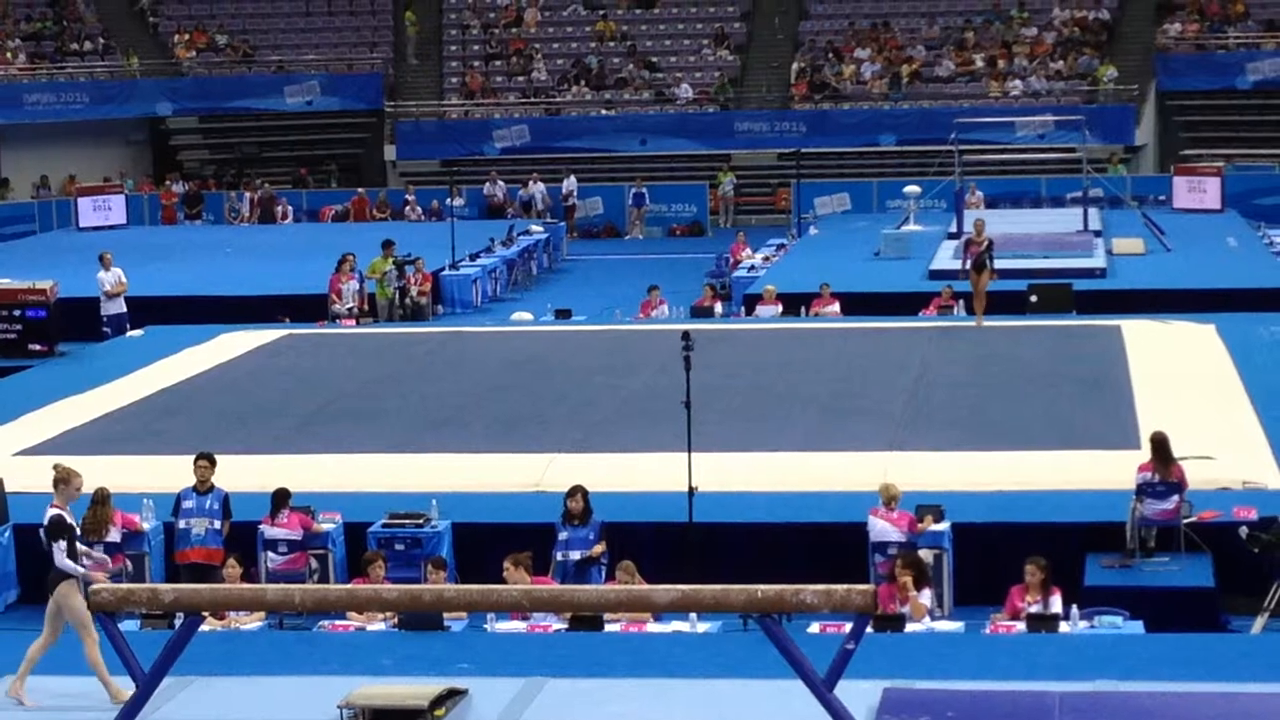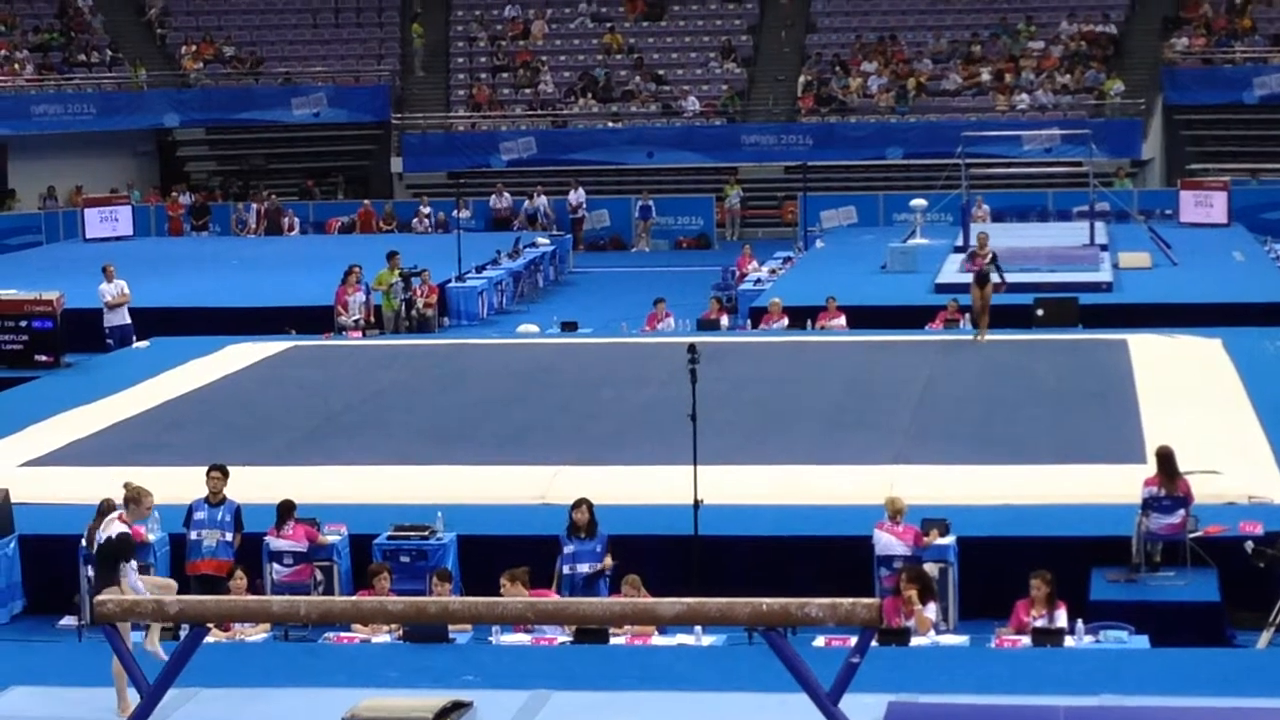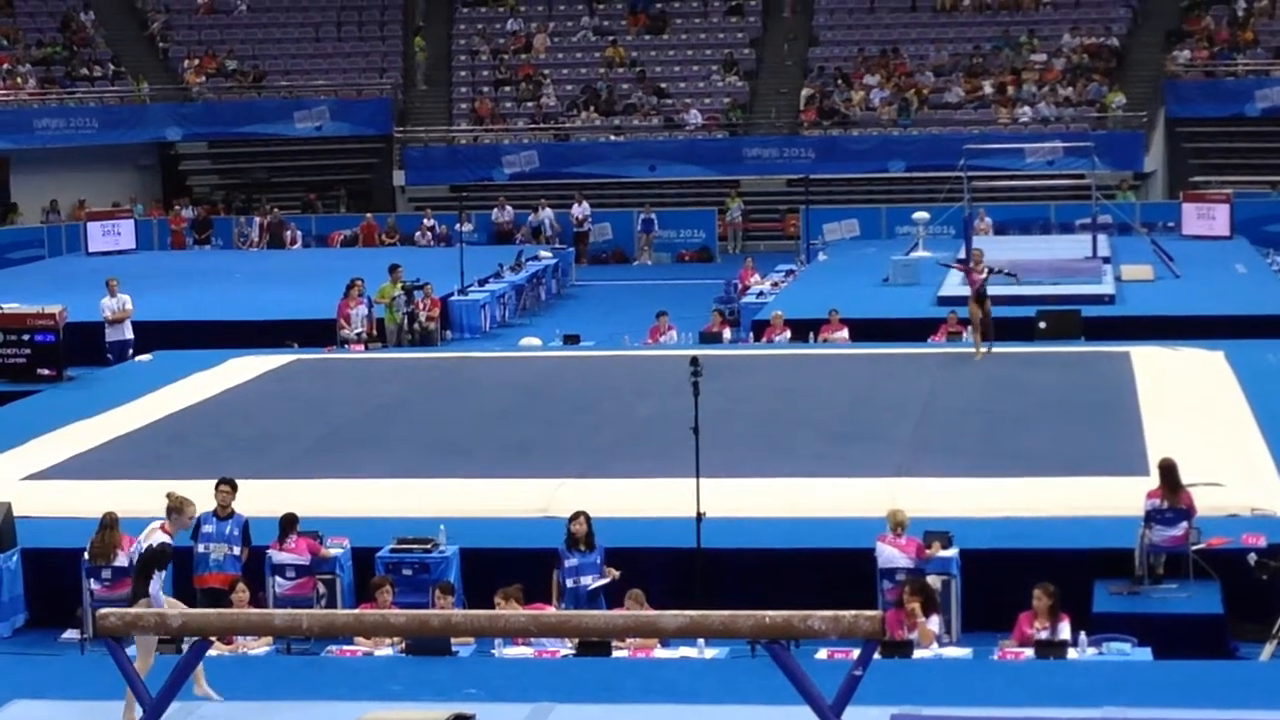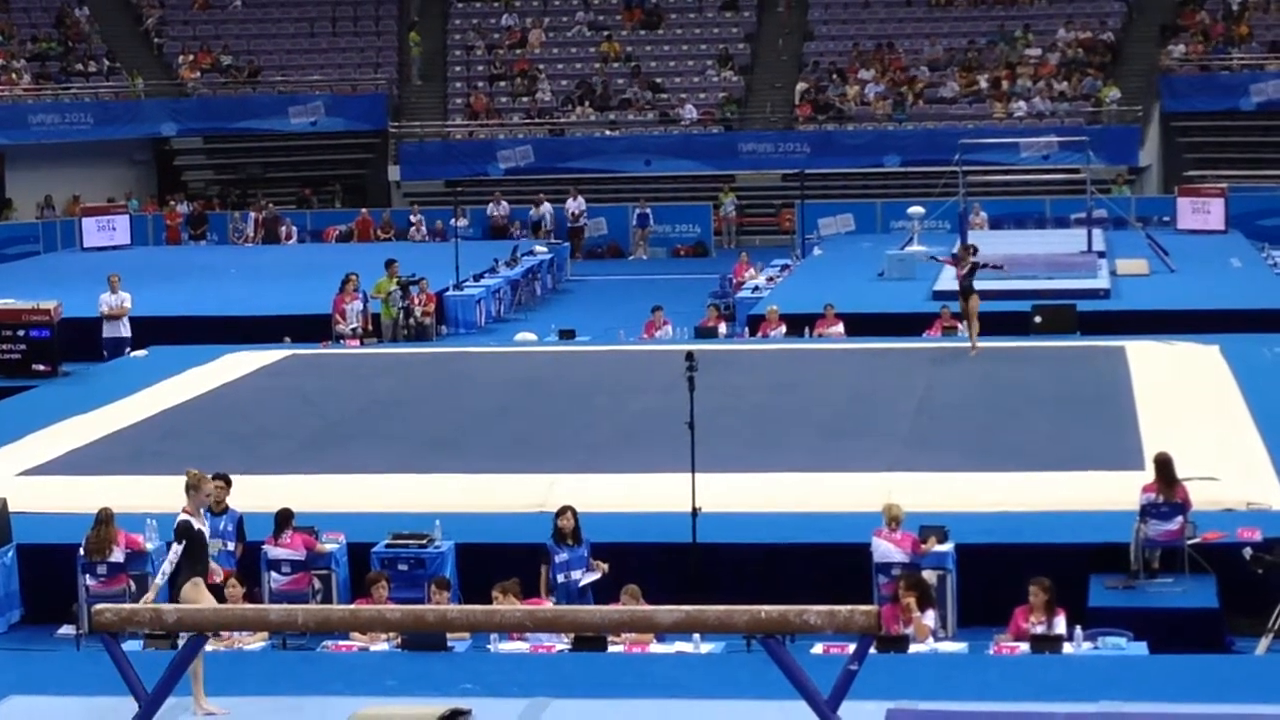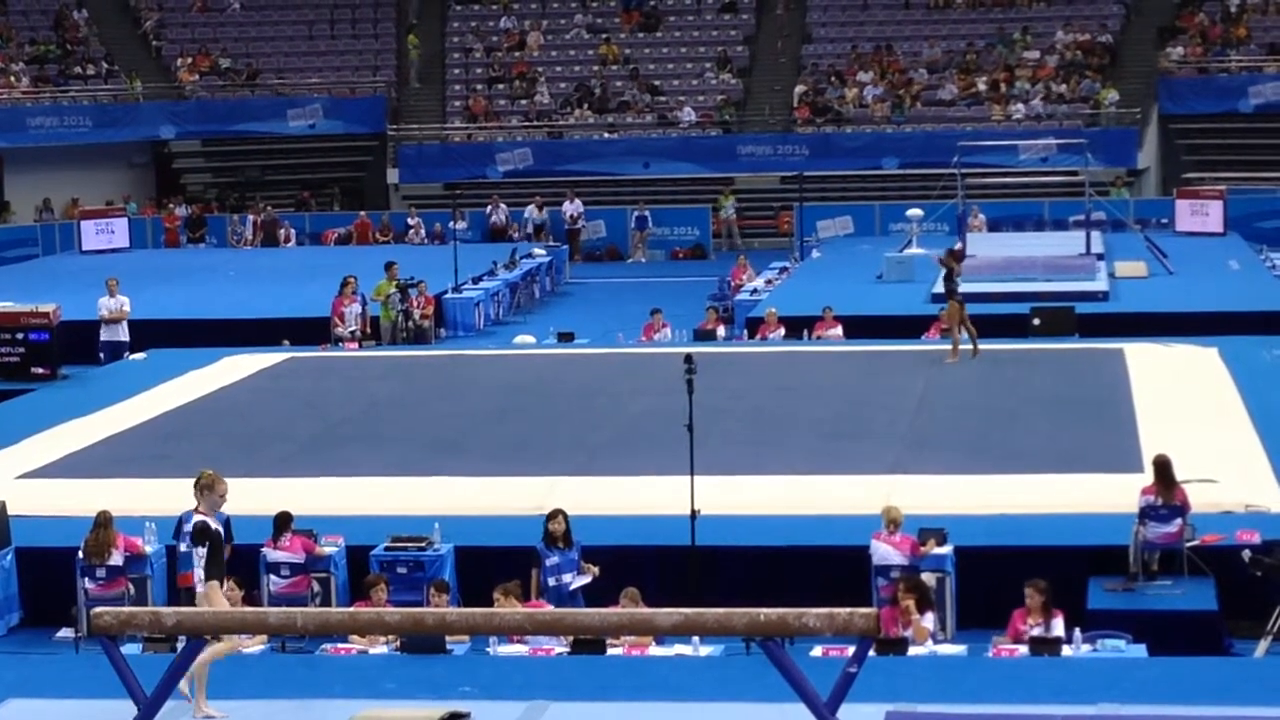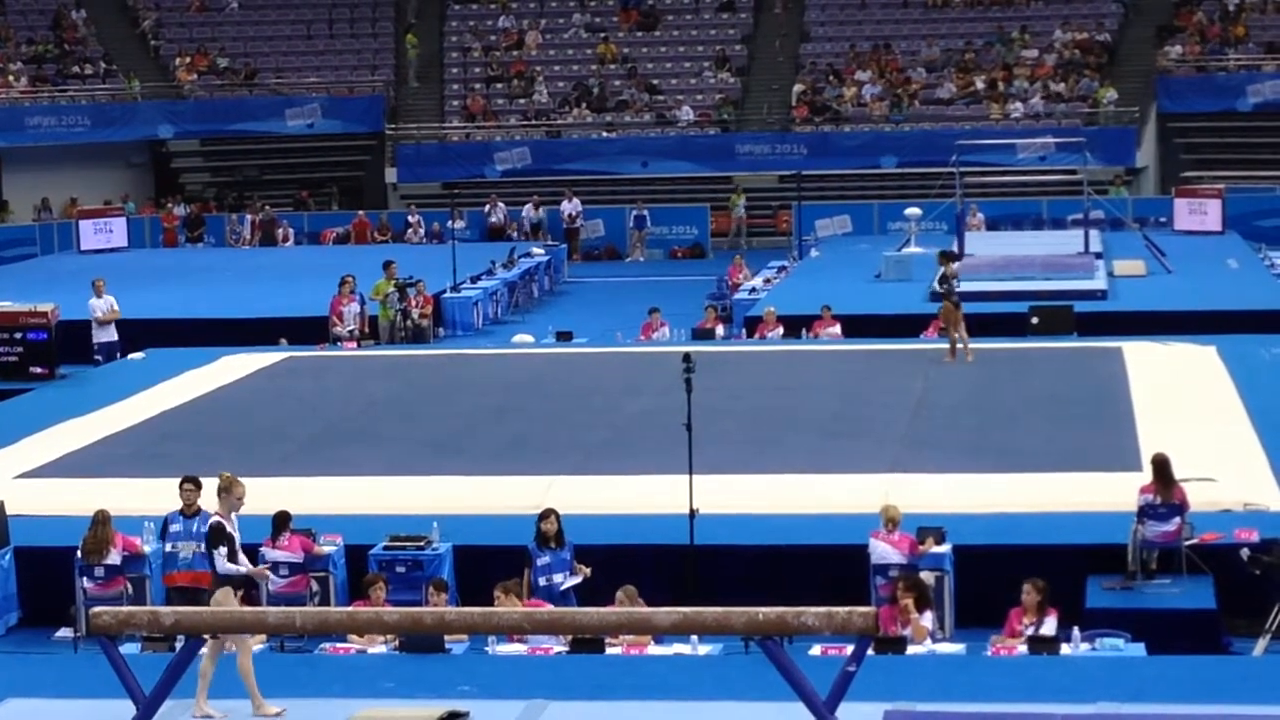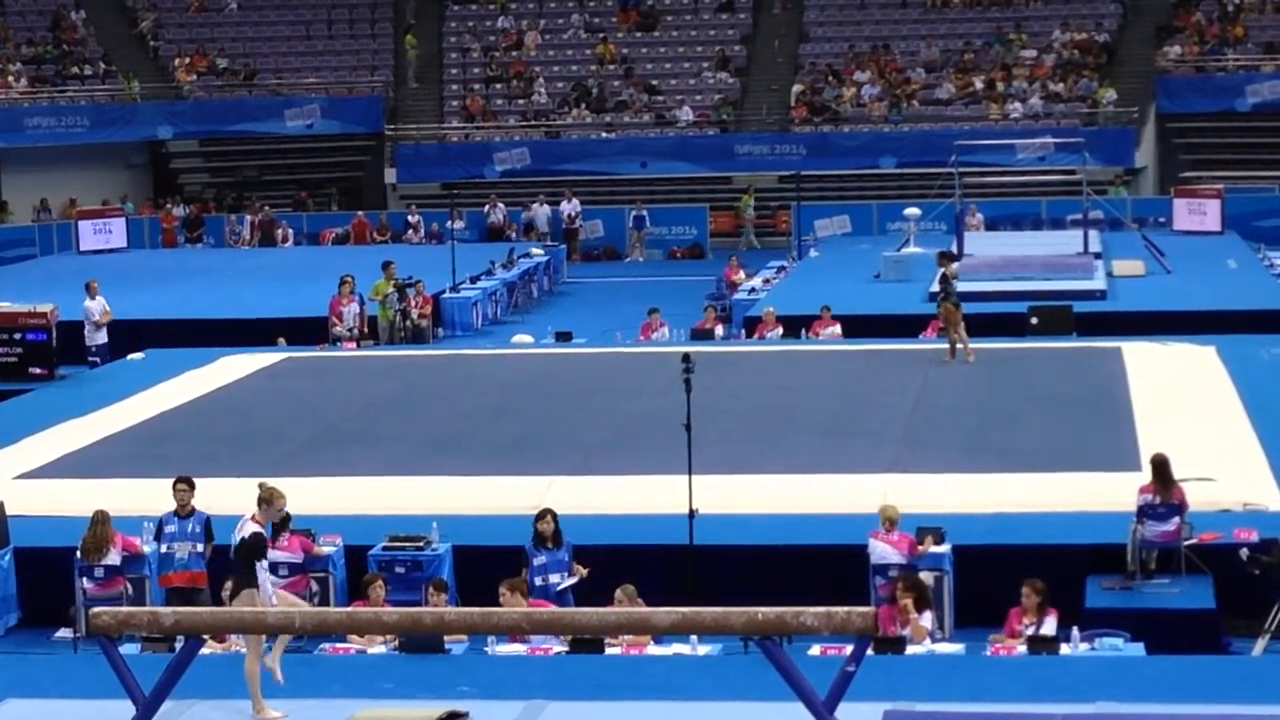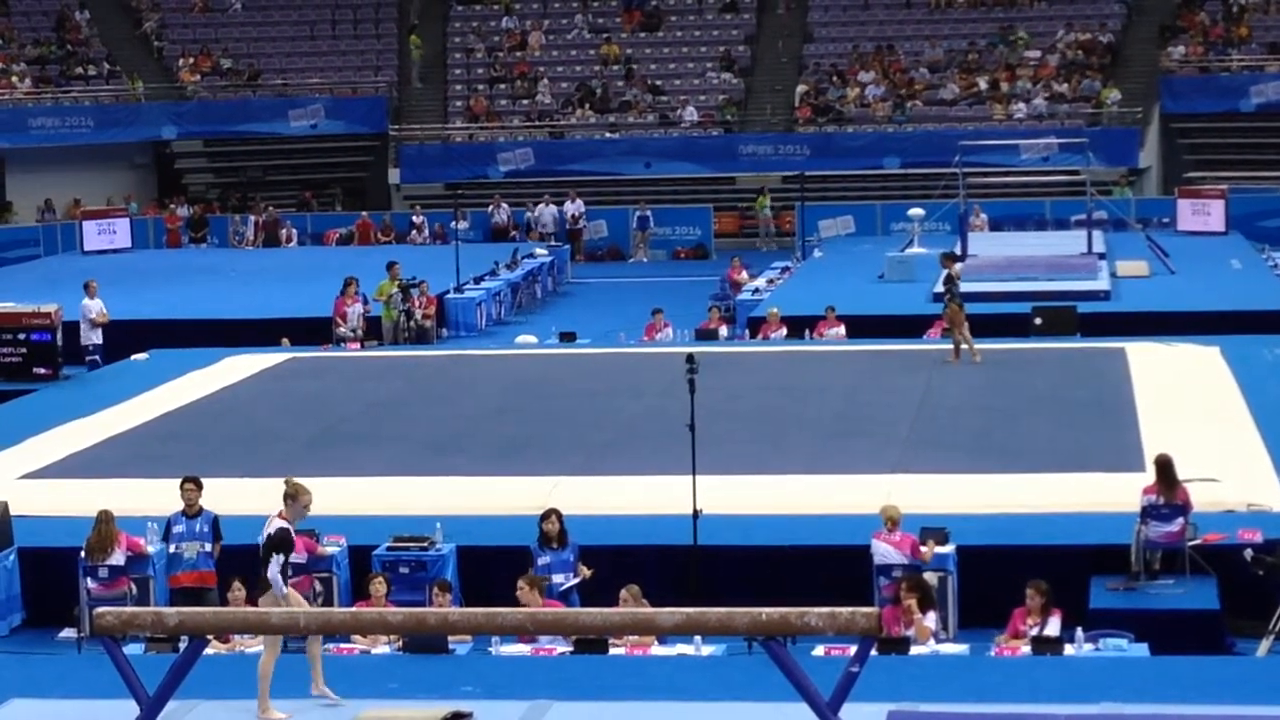
dt=0.5s
person 1, frame 1
left shoulder: (63, 511)
right shoulder: (57, 519)
right elbow: (60, 561)
left wrist: (90, 554)
right wrist: (88, 575)
left hip: (61, 582)
right hip: (64, 584)
left knee: (48, 637)
right knee: (90, 638)
left ankle: (16, 685)
right ankle: (114, 692)
person 1, frame 2
left shoulder: (113, 518)
right shoulder: (124, 536)
left elbow: (98, 541)
right elbow: (133, 580)
left knee: (170, 586)
left ankle: (152, 639)
person 1, frame 3
left shoulder: (156, 526)
right shoulder: (165, 547)
left elbow: (134, 551)
right elbow: (154, 589)
left hip: (149, 594)
right hip: (146, 601)
right knee: (145, 660)
left ankle: (200, 685)
person 1, frame 4
left shoulder: (200, 515)
right shoulder: (185, 523)
right elbow: (171, 558)
left wrist: (211, 565)
right wrist: (153, 590)
left hip: (198, 581)
right hip: (190, 584)
left ankle: (200, 702)
person 1, frame 5
left shoulder: (211, 517)
right shoulder: (201, 525)
right elbow: (198, 566)
right wrist: (201, 601)
left hip: (214, 586)
right hip: (208, 588)
left knee: (208, 644)
right knee: (231, 643)
right ankle: (187, 676)
person 1, frame 6
left shoulder: (232, 520)
right shoulder: (216, 526)
right elbow: (221, 566)
left wrist: (253, 570)
right wrist: (251, 572)
left hip: (228, 590)
right hip: (222, 592)
left knee: (215, 648)
right knee: (244, 646)
person 1, frame 7
left shoulder: (248, 520)
right shoulder: (257, 537)
left elbow: (241, 557)
right elbow: (263, 579)
right wrist: (274, 607)
left hip: (251, 588)
right hip: (245, 592)
left knee: (303, 610)
right knee: (255, 650)
left ankle: (273, 657)
person 1, frame 8
left shoulder: (276, 520)
right shoulder: (282, 533)
left elbow: (262, 545)
right elbow: (273, 572)
right wrist: (284, 596)
left hip: (279, 588)
right hip: (272, 591)
left knee: (315, 631)
right knee: (272, 650)
left ankle: (318, 685)
